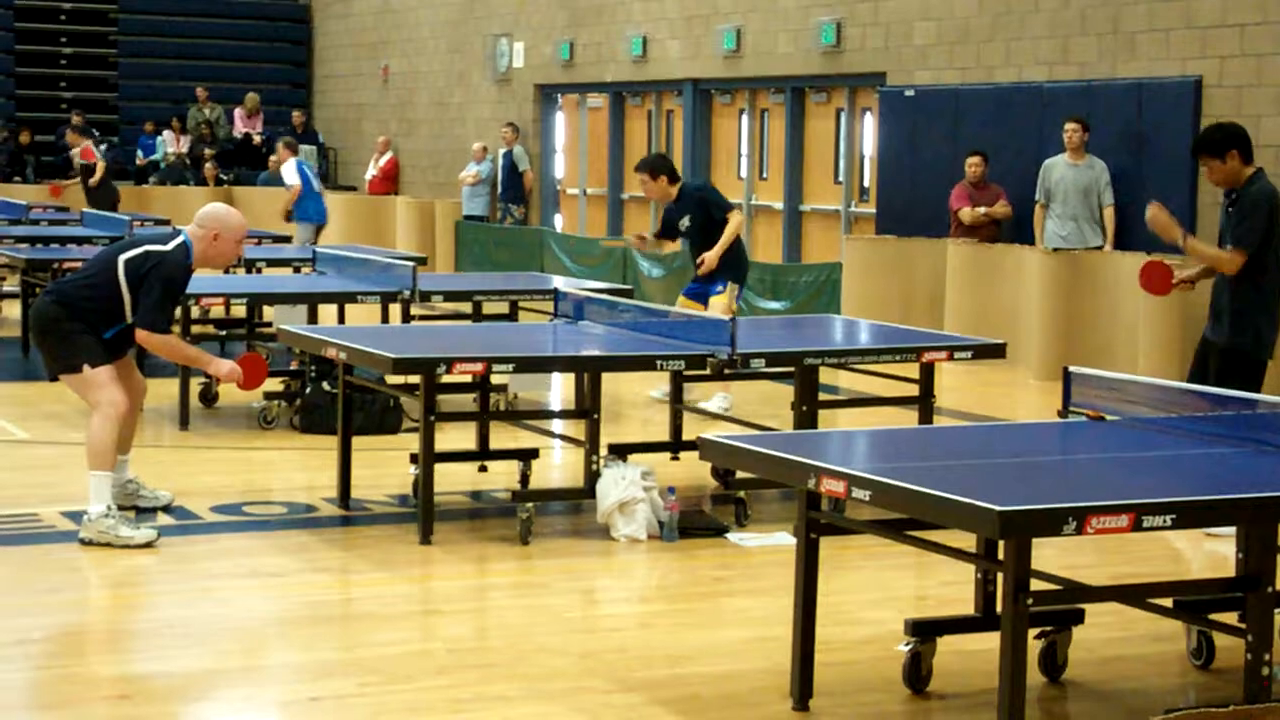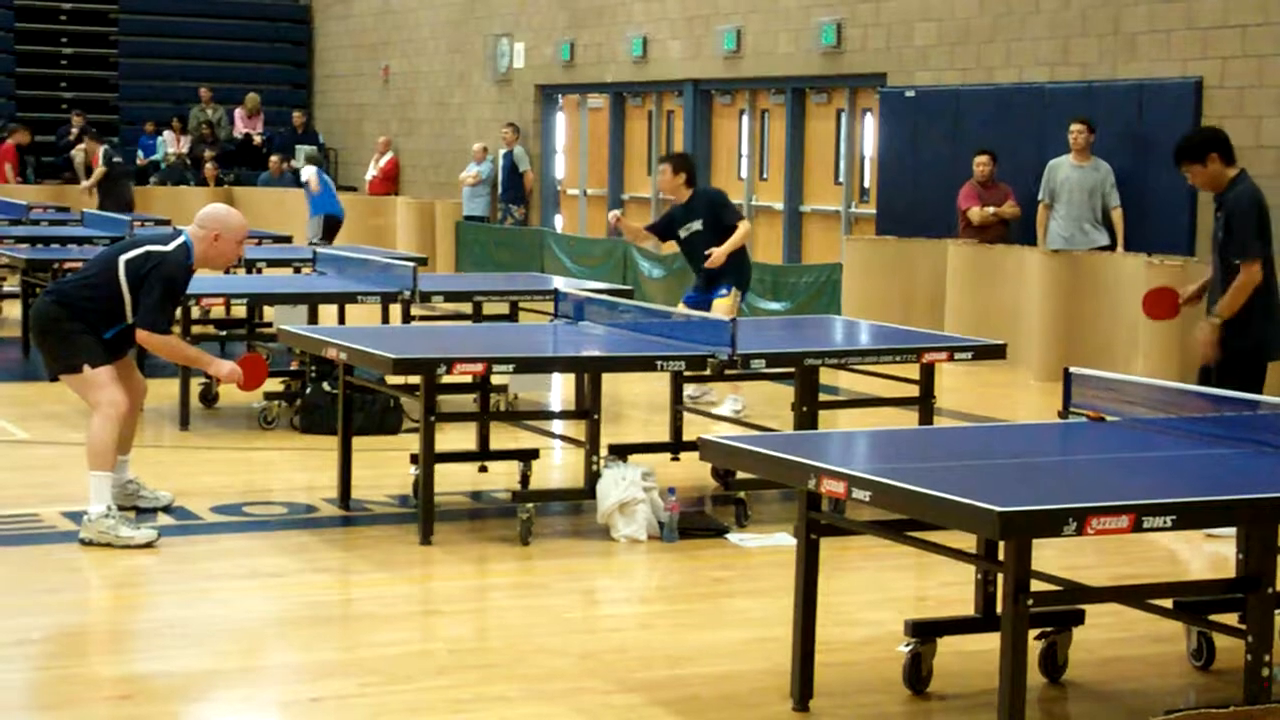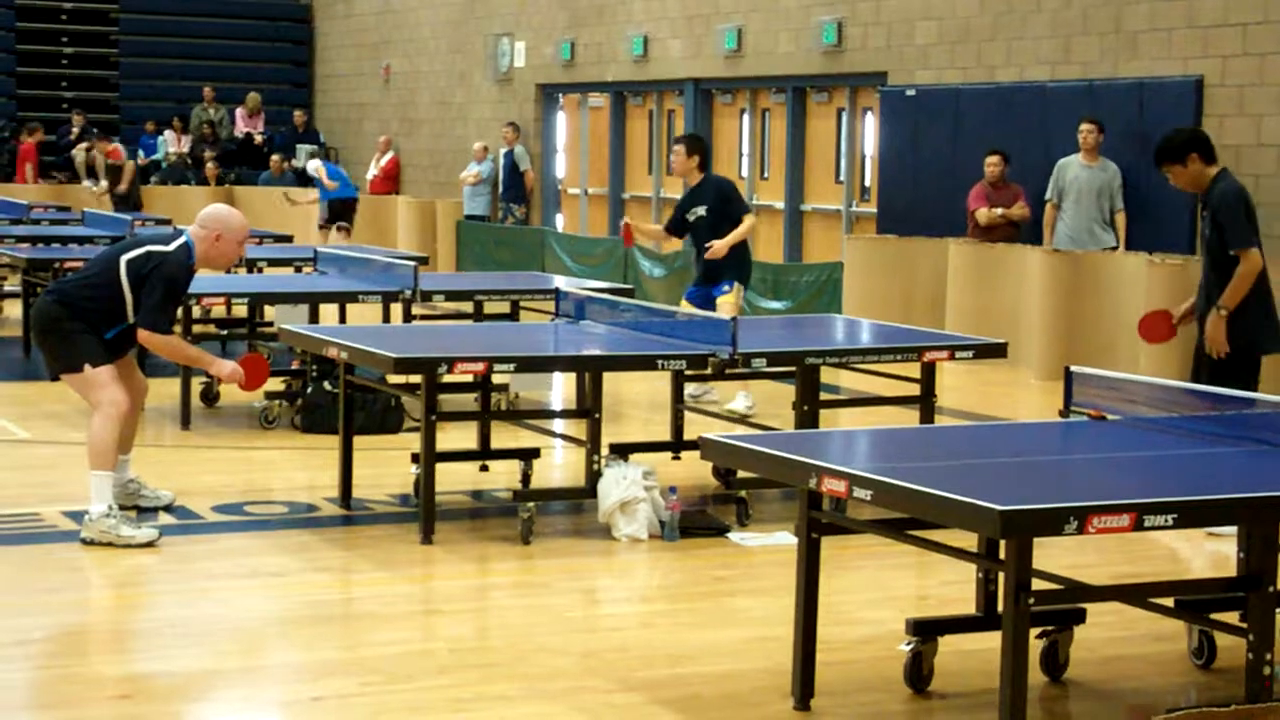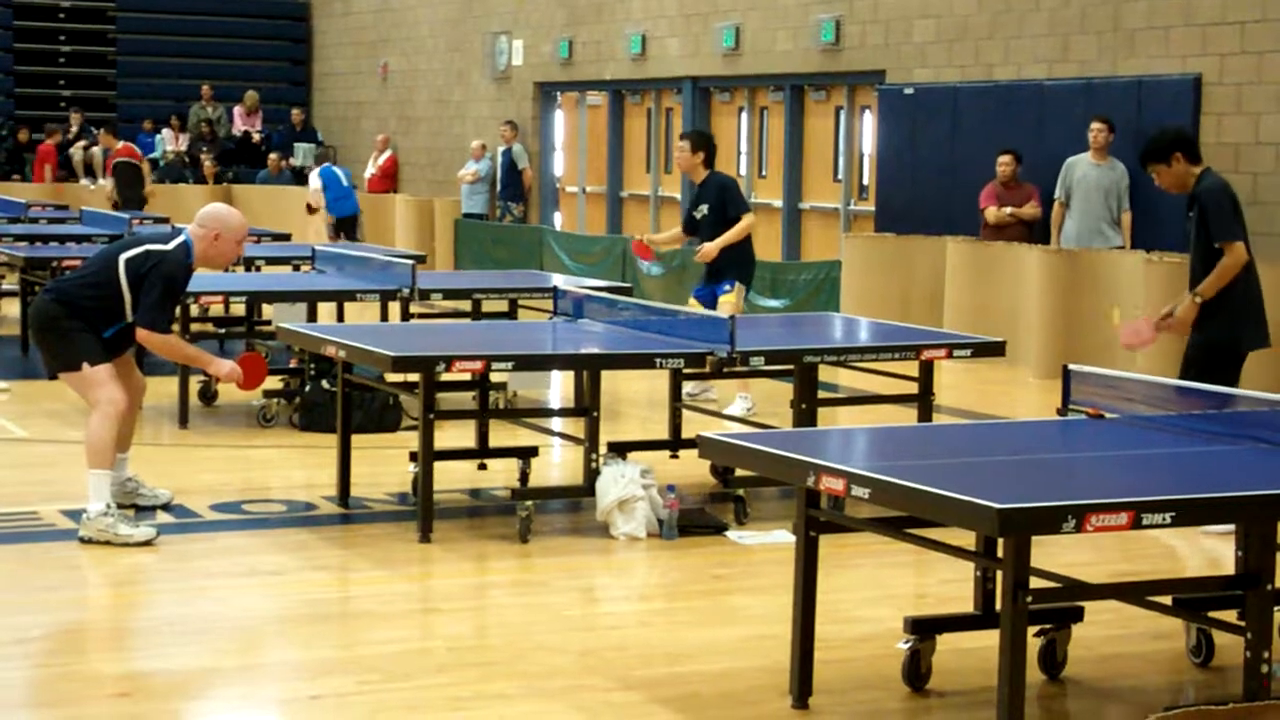
dt=0.2s
person 1, frame 1
right shoulder: (1236, 193)
left elbow: (1234, 262)
left wrist: (1177, 236)
right wrist: (1197, 272)
left hip: (1246, 329)
right hip: (1222, 323)
person 1, frame 2
left shoulder: (1243, 200)
right shoulder: (1228, 197)
left wrist: (1213, 320)
right wrist: (1202, 287)
left hip: (1246, 332)
right hip: (1228, 329)
person 1, frame 3
left shoulder: (1227, 195)
right shoulder: (1214, 196)
left wrist: (1219, 313)
right wrist: (1195, 305)
left hip: (1238, 329)
right hip: (1222, 324)
person 1, frame 4
left shoulder: (1212, 192)
right shoulder: (1200, 195)
left elbow: (1236, 256)
left wrist: (1192, 302)
right wrist: (1180, 306)
left hip: (1226, 324)
right hip: (1212, 323)
person 2, frame 1
left shoulder: (174, 253)
right shoulder: (169, 264)
left elbow: (147, 327)
right elbow: (149, 335)
right wrist: (209, 363)
left hip: (85, 321)
right hip: (60, 320)
left knee: (133, 392)
right knee: (112, 404)
left ankle: (120, 484)
right ankle: (99, 516)
person 2, frame 2
left shoulder: (175, 253)
right shoulder: (170, 264)
left elbow: (148, 328)
right elbow: (149, 336)
right wrist: (210, 364)
left hip: (85, 321)
right hip: (60, 320)
left knee: (133, 392)
right knee: (112, 405)
left ankle: (121, 485)
right ankle: (99, 516)
person 2, frame 3
left shoulder: (176, 253)
right shoulder: (171, 264)
left elbow: (148, 328)
right elbow: (151, 335)
right wrist: (212, 364)
left hip: (86, 320)
right hip: (61, 319)
left knee: (134, 390)
right knee: (113, 403)
left ankle: (121, 484)
right ankle: (100, 516)
person 2, frame 4
left shoulder: (175, 252)
right shoulder: (170, 263)
left elbow: (147, 327)
right elbow: (150, 335)
right wrist: (210, 363)
left hip: (85, 318)
right hip: (59, 318)
left knee: (132, 390)
right knee: (111, 402)
left ankle: (120, 483)
right ankle: (98, 514)
person 3, frame 1
left shoulder: (700, 192)
right shoulder: (671, 211)
left elbow: (736, 217)
right elbow: (660, 241)
left wrist: (715, 251)
right wrist: (643, 242)
left hip: (728, 269)
right hip: (705, 273)
left ankle: (723, 396)
person 3, frame 2
left shoulder: (712, 198)
right shoulder: (675, 216)
left elbow: (745, 227)
right elbow: (642, 236)
left wrist: (724, 250)
right wrist: (621, 222)
left hip: (731, 277)
right hip: (705, 281)
left ankle: (735, 399)
right ankle: (700, 388)
person 3, frame 3
left shoulder: (721, 187)
right shoulder: (687, 202)
left elbow: (750, 220)
right elbow: (665, 234)
left wrist: (726, 242)
right wrist: (635, 227)
left hip: (732, 272)
right hip: (706, 275)
left ankle: (744, 396)
right ankle: (702, 387)
person 3, frame 4
left shoulder: (723, 184)
right shoulder: (697, 195)
left elbow: (749, 220)
right elbow: (685, 232)
left wrist: (718, 244)
right wrist: (652, 240)
left hip: (735, 270)
right hip: (713, 272)
left ankle: (744, 398)
right ankle: (702, 385)
